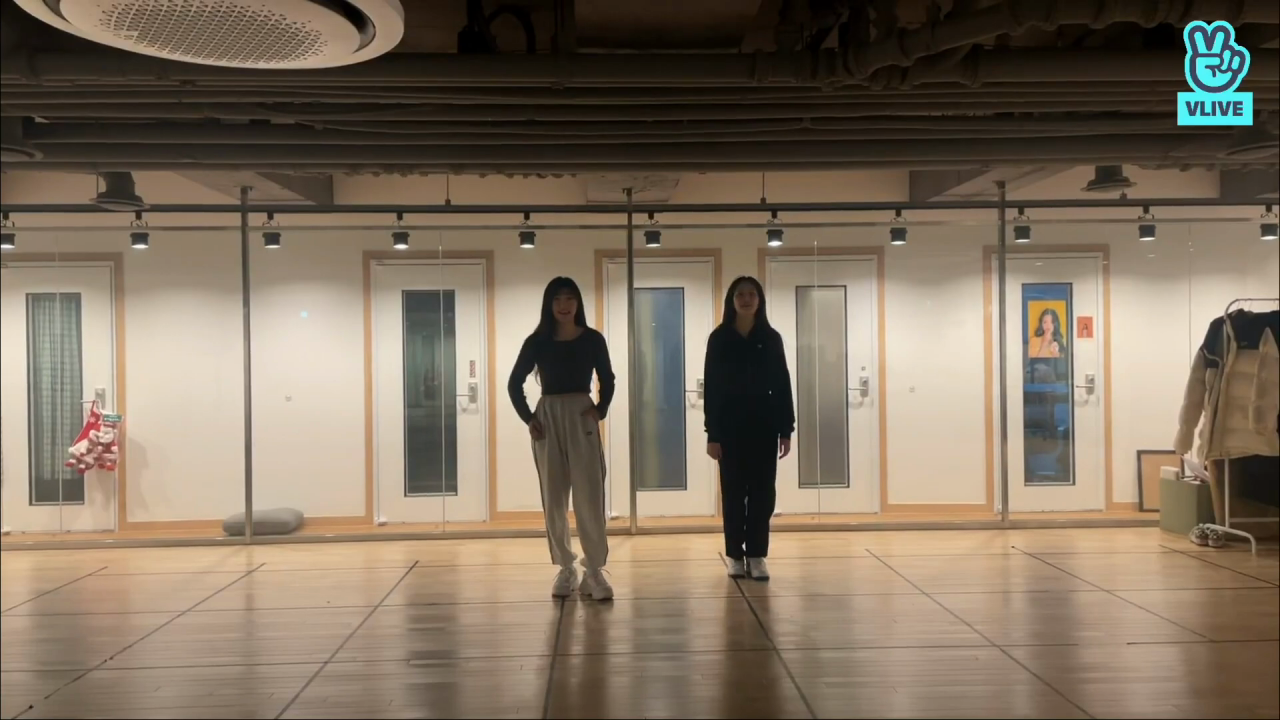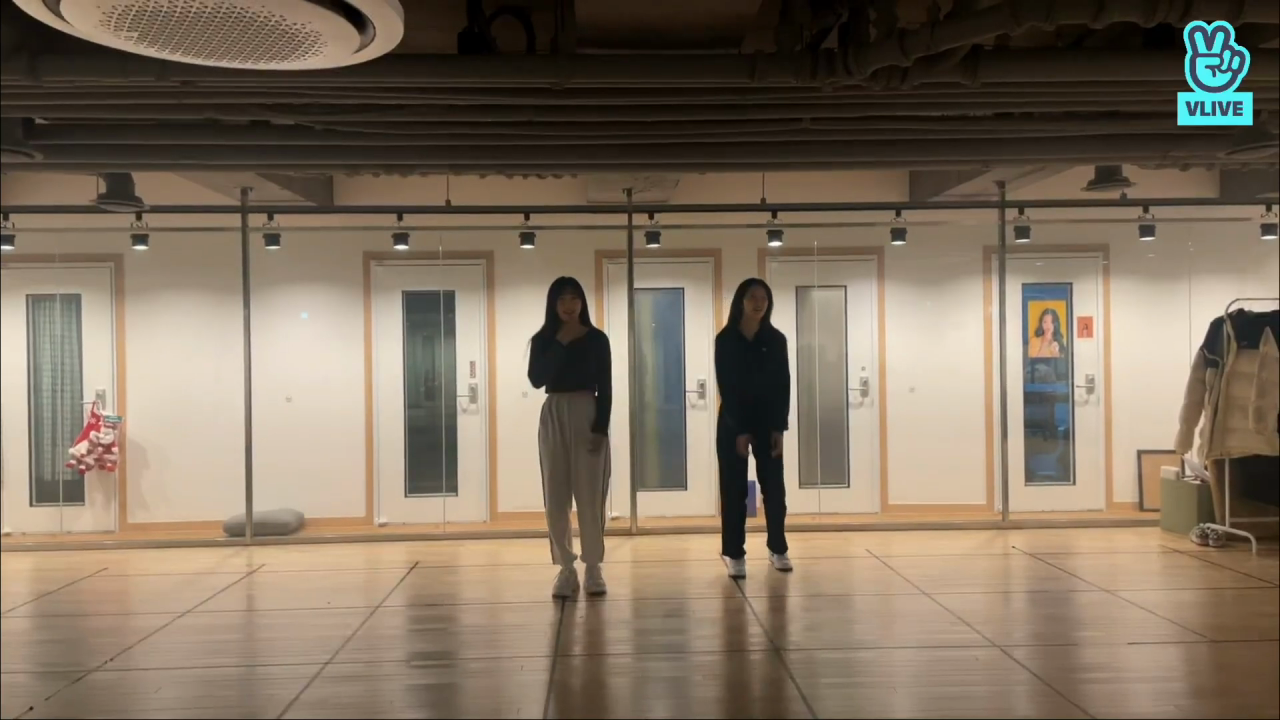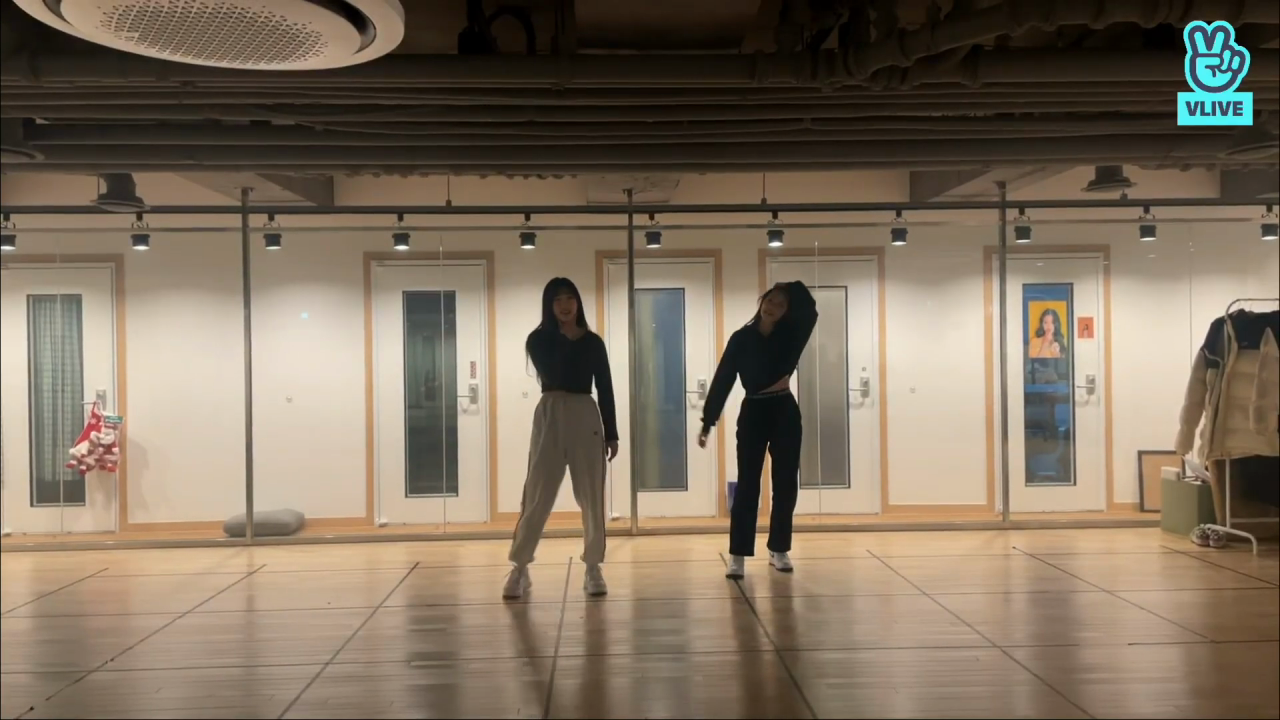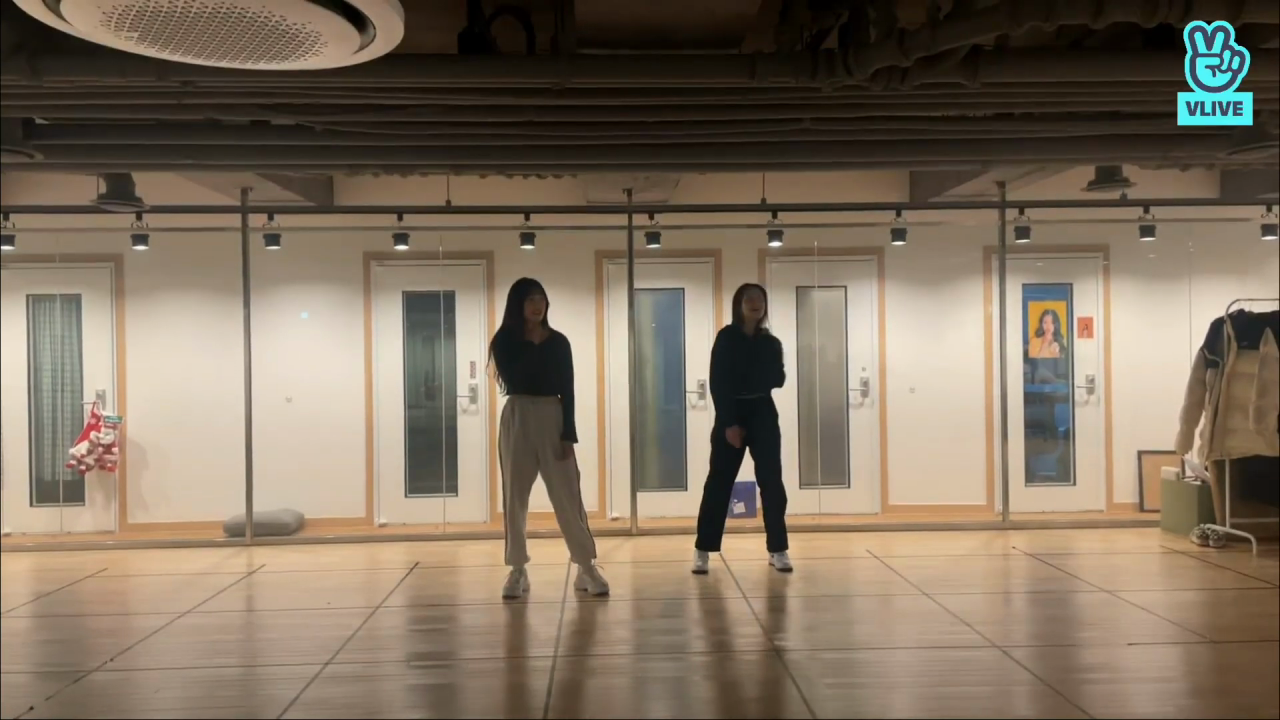
dt=0.7s
person 1, frame 1
left shoulder: (592, 339)
right shoulder: (537, 342)
left elbow: (607, 380)
right elbow: (515, 384)
left wrist: (600, 409)
right wrist: (528, 419)
left hip: (581, 417)
right hip: (548, 418)
left knee: (589, 494)
right knee: (554, 498)
left ankle: (594, 570)
right ankle: (566, 569)
person 1, frame 2
left shoulder: (596, 339)
right shoulder: (543, 340)
left elbow: (604, 386)
right elbow: (536, 380)
left wrist: (601, 426)
right wrist: (560, 345)
left hip: (587, 415)
right hip: (554, 415)
left knee: (591, 494)
right knee: (556, 496)
left ankle: (593, 567)
right ankle: (565, 568)
person 1, frame 3
left shoulder: (593, 342)
right shoulder: (539, 340)
left elbow: (605, 388)
right elbow: (550, 372)
left wrist: (611, 433)
right wrist: (565, 339)
left hip: (585, 416)
right hip: (549, 415)
left knee: (591, 496)
right knee: (537, 494)
left ankle: (593, 568)
right ankle: (520, 568)
person 1, frame 4
left shoulder: (558, 341)
right shoulder: (504, 341)
left elbow: (567, 390)
right elbow: (512, 380)
left wrist: (569, 434)
right wrist: (532, 346)
left hip: (552, 417)
right hip: (517, 418)
left knee: (567, 495)
right knee: (515, 497)
left ankle: (586, 567)
right ankle: (518, 570)
person 2, frame 1
left shoulder: (770, 338)
right shoulder: (719, 338)
left elbow: (782, 384)
right elbow: (711, 387)
left wrist: (786, 429)
right wrist: (713, 433)
left hip: (763, 418)
right hip: (730, 419)
left knee: (763, 489)
right knee: (733, 490)
left ankle: (756, 555)
right ankle: (735, 555)
person 2, frame 2
left shoulder: (775, 339)
right shoulder: (726, 339)
left elbow: (782, 384)
right elbow: (725, 386)
left wrist: (780, 426)
right wrist: (739, 429)
left hip: (767, 417)
right hip: (733, 417)
left knee: (774, 486)
right knee: (733, 488)
left ankle: (778, 549)
right ankle: (734, 555)
person 2, frame 3
left shoulder: (790, 334)
right shoulder: (741, 339)
left elbow: (808, 311)
right elbow: (722, 380)
left wrist: (791, 289)
right wrist: (707, 422)
left hip: (784, 411)
right hip: (753, 412)
left knee: (786, 484)
right knee: (747, 485)
left ankle: (779, 549)
right ankle: (738, 554)
person 2, frame 4
left shoulder: (770, 342)
right shoulder: (726, 338)
left elbow: (778, 379)
right elbow: (718, 384)
left wrist: (768, 346)
right wrist: (728, 423)
left hip: (762, 412)
right hip: (730, 415)
left knee: (772, 483)
right knee: (719, 482)
left ankle: (777, 550)
right ankle: (703, 551)
